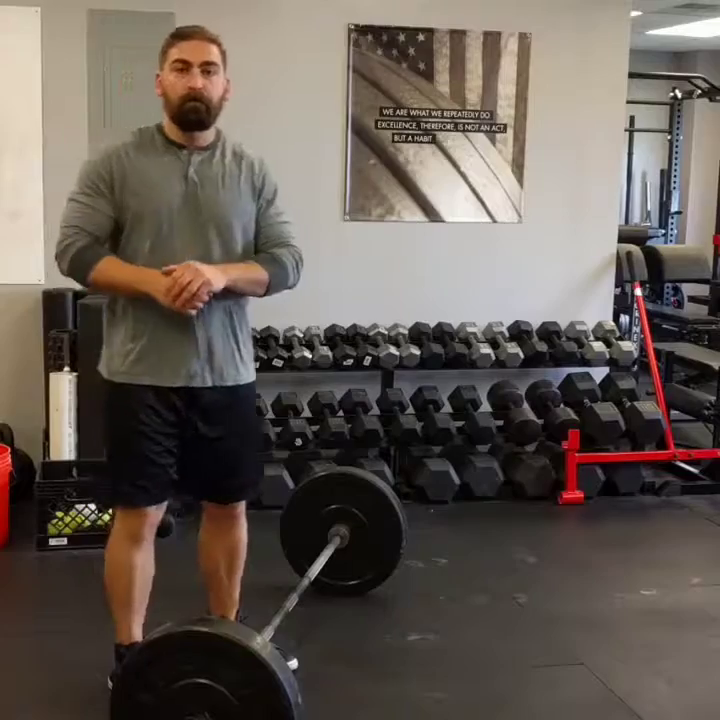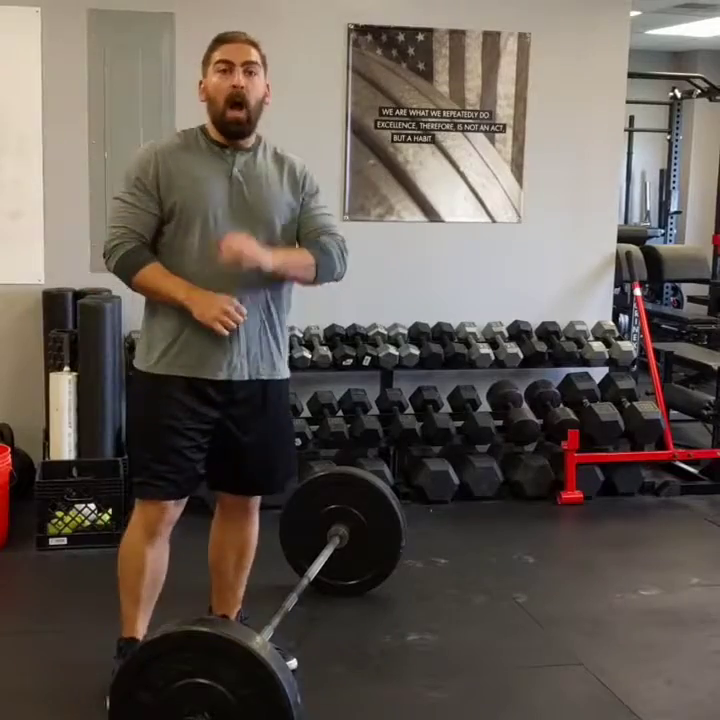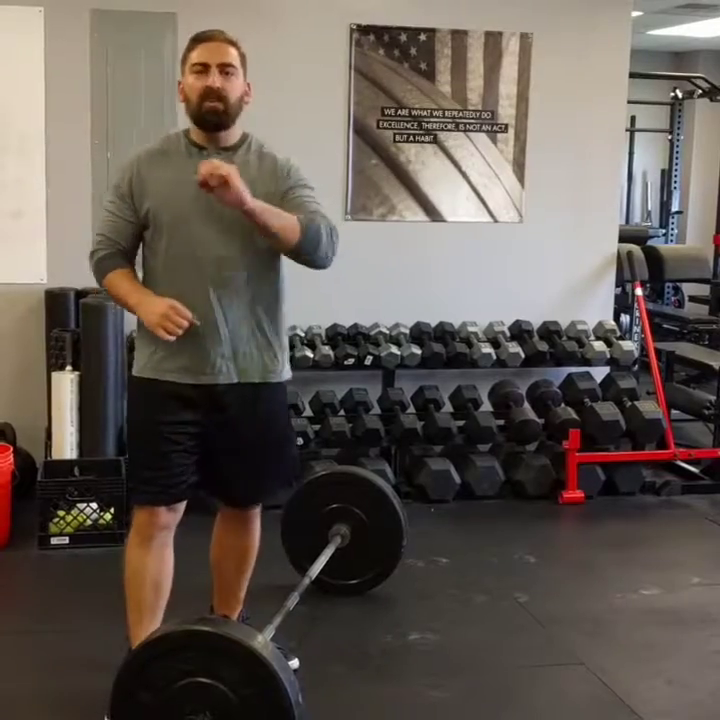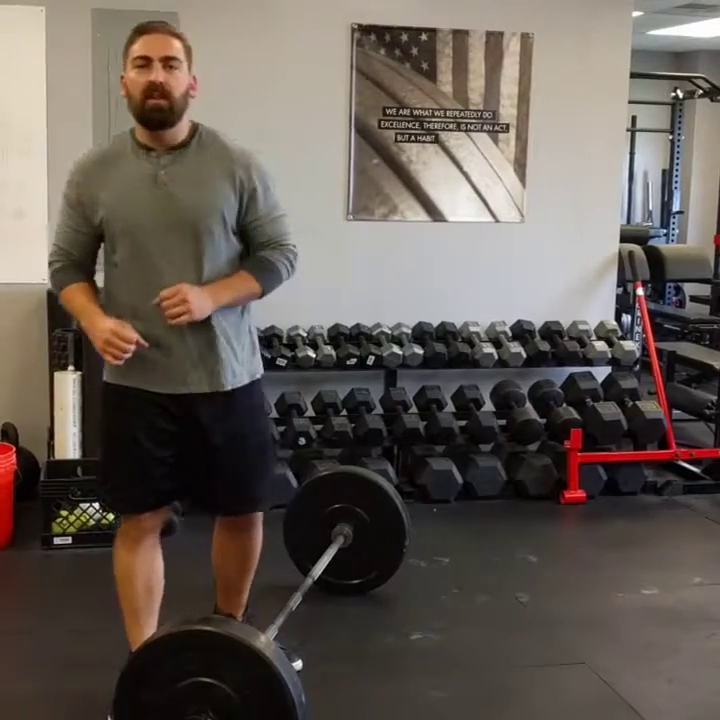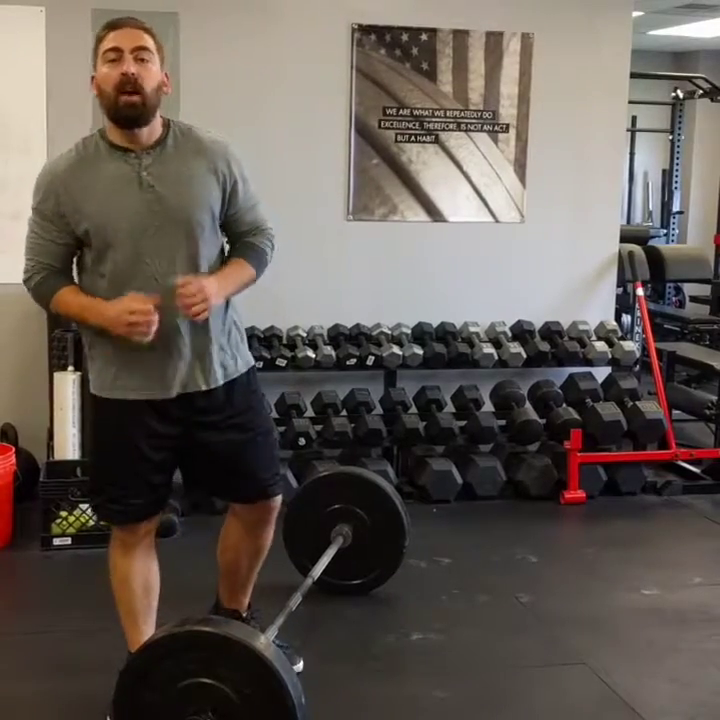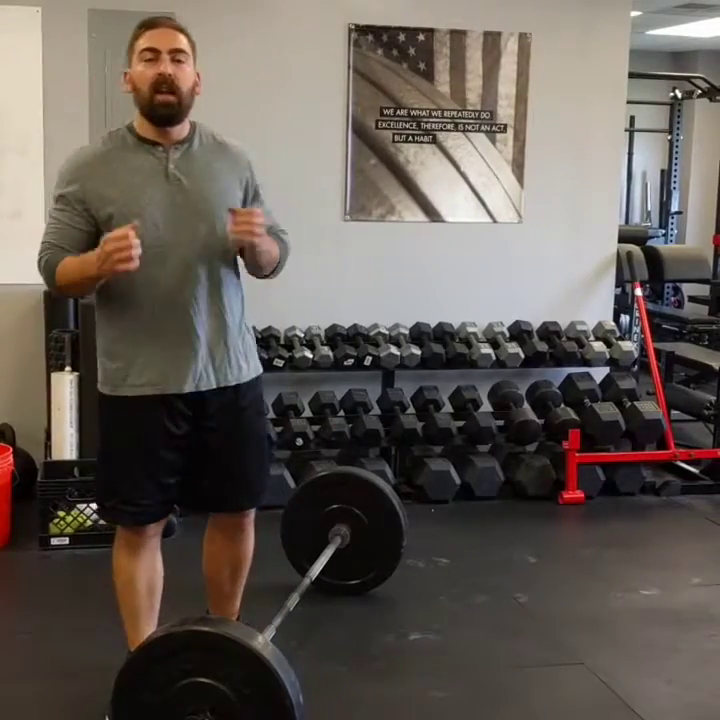
dt=0.4s
person 1, frame 1
left shoulder: (253, 173)
right shoulder: (116, 163)
left elbow: (287, 262)
right elbow: (74, 251)
left wrist: (220, 274)
right wrist: (151, 282)
left hip: (226, 375)
right hip: (141, 375)
left knee: (227, 507)
right knee: (138, 516)
right ankle: (130, 651)
person 1, frame 2
left shoulder: (290, 173)
right shoulder: (160, 160)
left elbow: (333, 258)
right elbow: (122, 250)
left wrist: (267, 258)
right wrist: (193, 298)
left hip: (259, 369)
right hip: (173, 366)
left knee: (242, 500)
right knee: (157, 508)
left ankle: (225, 629)
right ankle: (131, 646)
person 1, frame 3
left shoulder: (277, 170)
right shoulder: (143, 169)
left elbow: (321, 243)
right elbow: (107, 255)
left wrist: (247, 202)
right wrist: (143, 301)
left hip: (255, 372)
right hip: (167, 374)
left knee: (242, 507)
right knee: (154, 517)
left ankle: (227, 628)
person 1, frame 4
left shoulder: (237, 165)
right shoulder: (93, 173)
left elbow: (279, 254)
right elbow: (67, 266)
left wrist: (212, 295)
right wrist: (95, 320)
left hip: (227, 377)
right hip: (137, 382)
left knee: (242, 513)
right knee: (140, 522)
left ankle: (230, 624)
person 1, frame 5
left shoulder: (212, 157)
right shoulder: (63, 178)
left elbow: (257, 237)
right elbow: (43, 279)
left wrist: (224, 281)
right wrist: (105, 313)
left hip: (221, 373)
right hip: (126, 389)
left knee: (260, 501)
right knee: (134, 530)
left ankle: (231, 616)
person 1, frame 6
left shoulder: (232, 162)
right shoulder: (89, 168)
left elbow: (270, 261)
right elbow: (53, 270)
left wrist: (263, 245)
right wrist: (98, 263)
left hip: (230, 375)
right hip: (138, 384)
left knee: (235, 514)
right knee: (139, 528)
